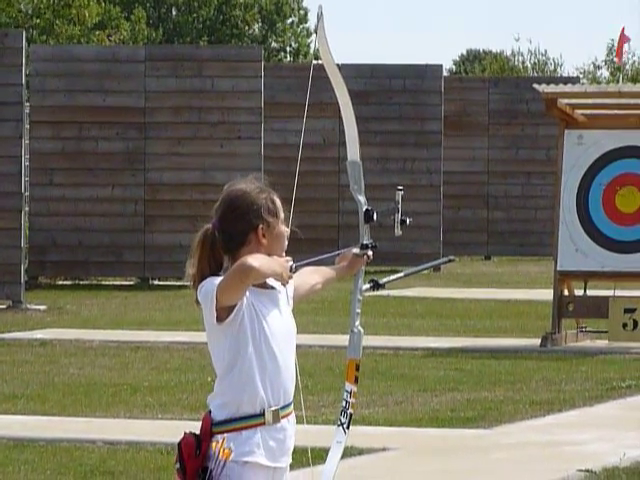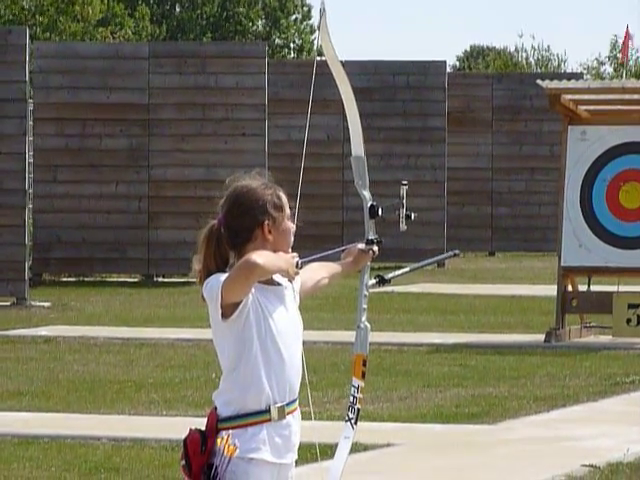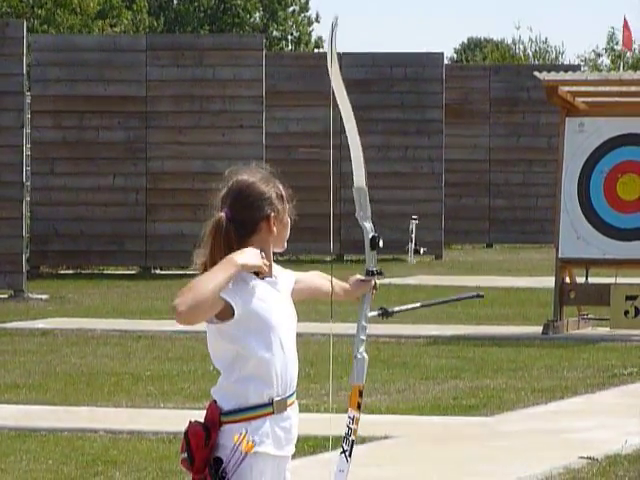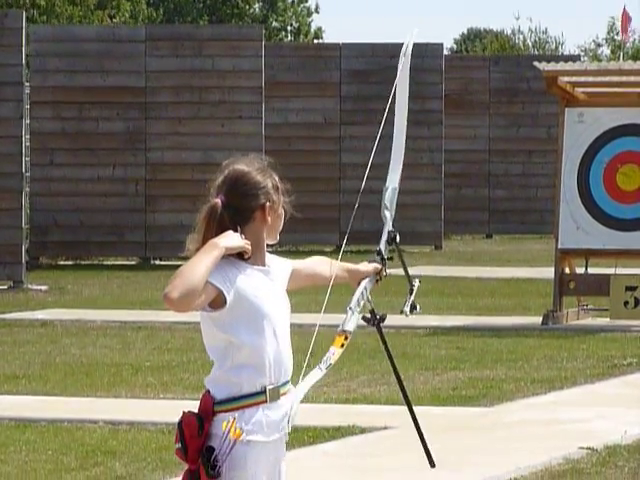
dt=0.5s
person 1, frame 1
left shoulder: (277, 287)
right shoulder: (217, 293)
left elbow: (310, 278)
right elbow: (247, 269)
left wrist: (342, 268)
right wrist: (273, 266)
left hip: (276, 440)
right hip: (241, 448)
person 1, frame 2
left shoulder: (285, 283)
right shoulder: (222, 289)
left elbow: (316, 274)
right elbow: (252, 265)
left wrist: (347, 264)
right wrist: (280, 262)
left hip: (281, 435)
right hip: (247, 444)
person 1, frame 3
left shoulder: (277, 278)
right shoulder: (230, 288)
left elbow: (311, 282)
right elbow: (184, 309)
left wrist: (347, 289)
right wrist: (231, 262)
left hip: (278, 429)
right hip: (246, 435)
person 1, frame 4
left shoulder: (273, 268)
right shoulder: (223, 276)
left elbow: (315, 267)
right elbow: (176, 297)
left wrist: (355, 271)
right wrist: (216, 246)
left hip: (272, 418)
right hip: (239, 426)
